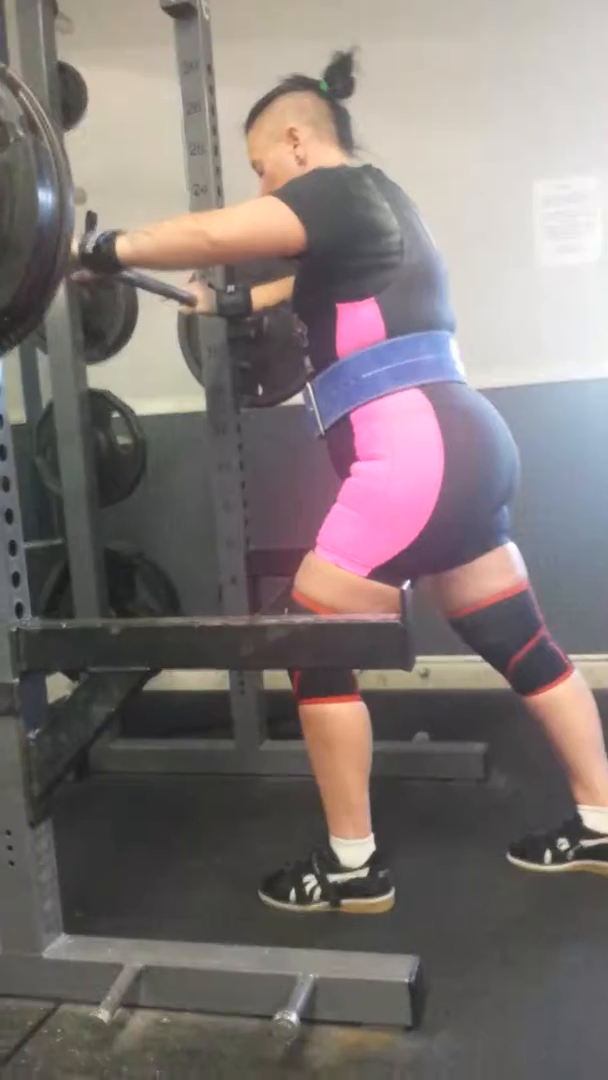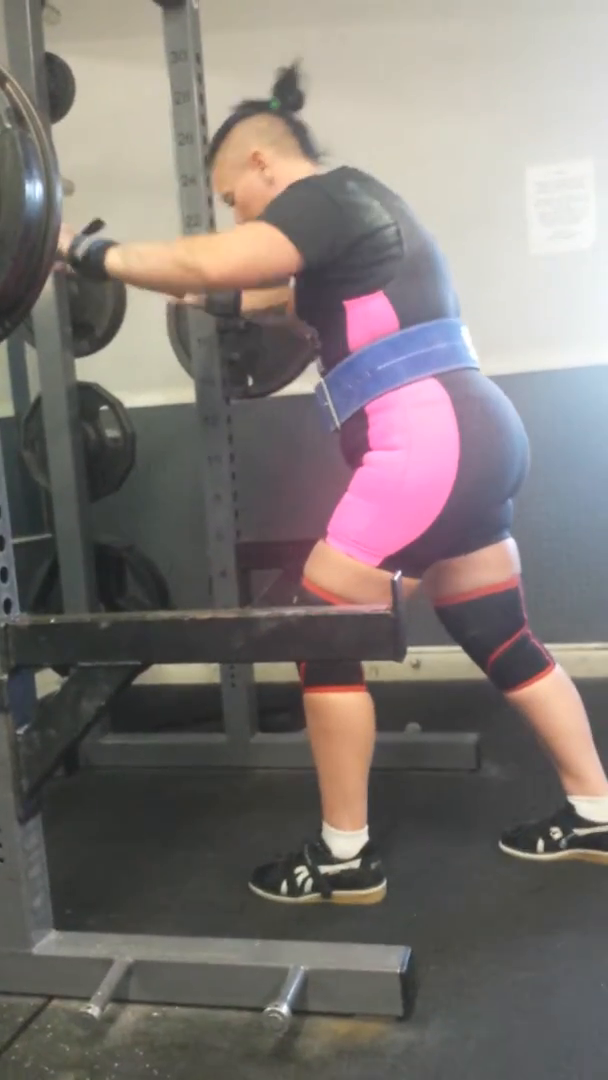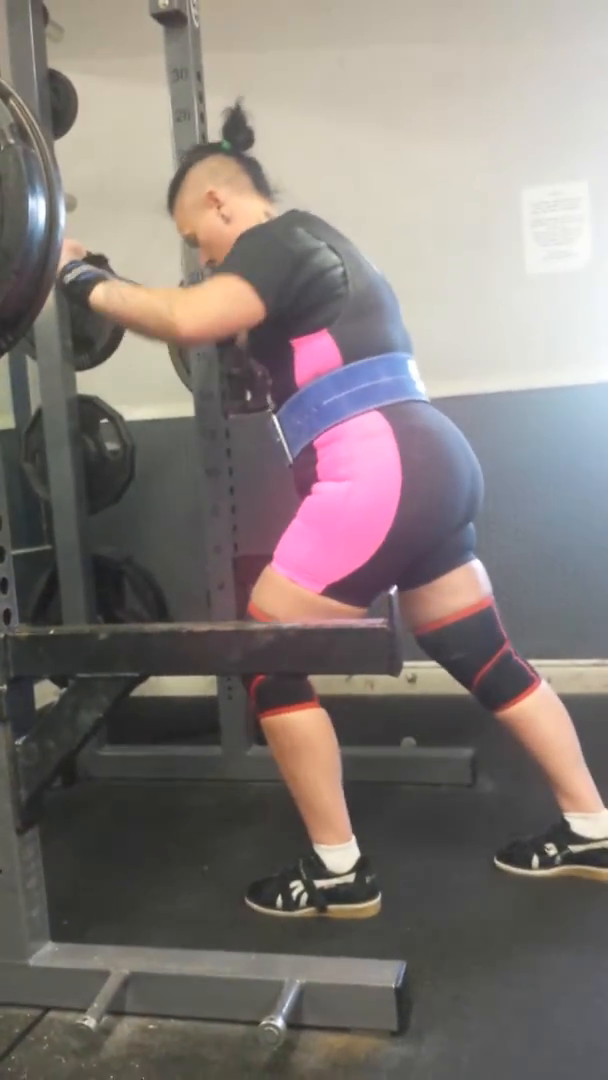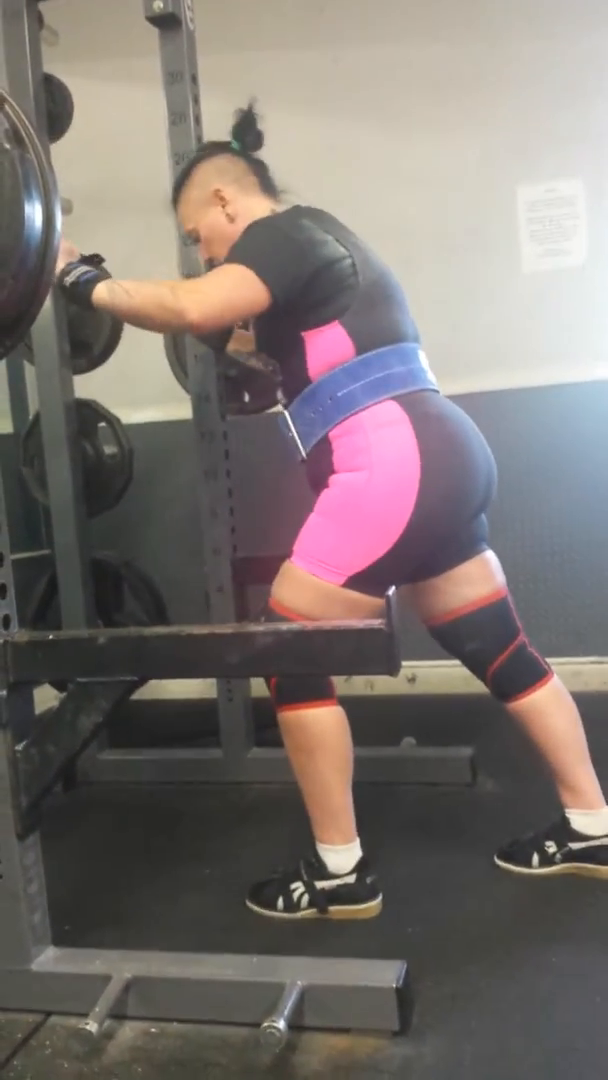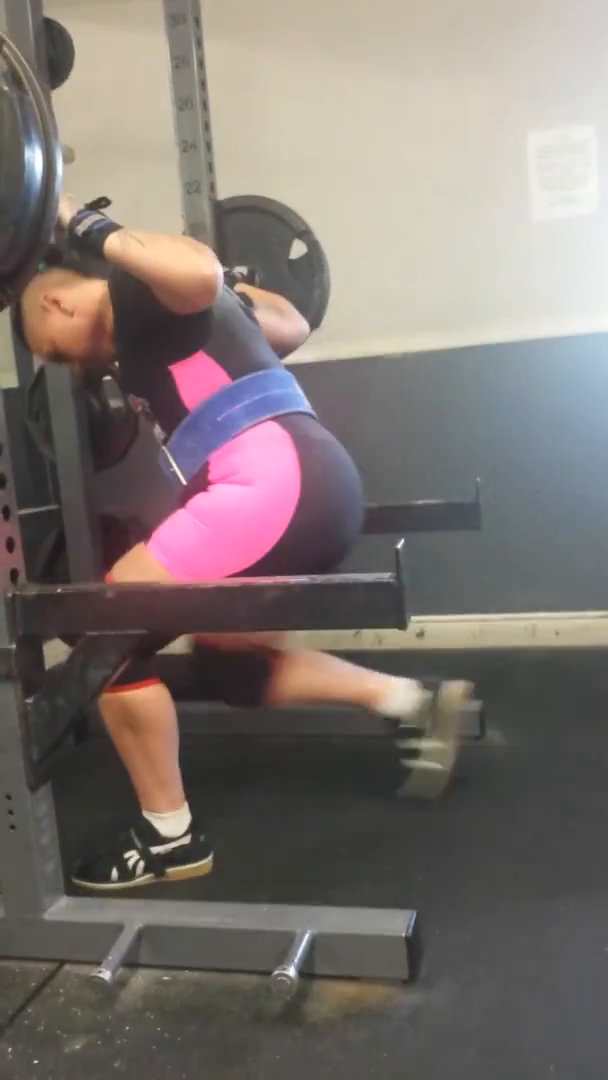
dt=1s
person 1, frame 1
left shoulder: (342, 189)
right shoulder: (371, 202)
left elbow: (217, 233)
left wrist: (104, 249)
right wrist: (232, 303)
left hip: (412, 453)
right hip: (462, 445)
right knee: (518, 643)
left ankle: (352, 865)
person 1, frame 2
left shoulder: (325, 195)
right shoulder: (354, 203)
left elbow: (215, 265)
right elbow: (312, 298)
left wrist: (94, 254)
right wrist: (239, 300)
left hip: (424, 444)
right hip: (472, 434)
right knee: (500, 639)
left ankle: (345, 856)
person 1, frame 3
left shoulder: (276, 241)
right shoulder: (315, 244)
left elbow: (188, 322)
left wrist: (81, 280)
right wrist: (218, 307)
left hip: (376, 476)
right hip: (433, 464)
left knee: (268, 661)
right knee: (484, 659)
left ankle: (338, 872)
person 1, frame 4
left shoulder: (284, 232)
right shoulder: (317, 241)
left elbow: (196, 307)
left wrist: (84, 282)
right wrist: (227, 335)
left hip: (390, 467)
right hip: (443, 457)
right knee: (499, 651)
left ankle: (340, 873)
person 1, frame 5
left shoulder: (136, 298)
right shoulder: (167, 312)
left elbow: (197, 271)
right elbow: (292, 326)
left wrist: (94, 232)
right wrist: (239, 291)
left hip: (275, 485)
right hip: (317, 485)
right knee: (234, 658)
left ankle: (169, 838)
right ankle: (411, 702)
